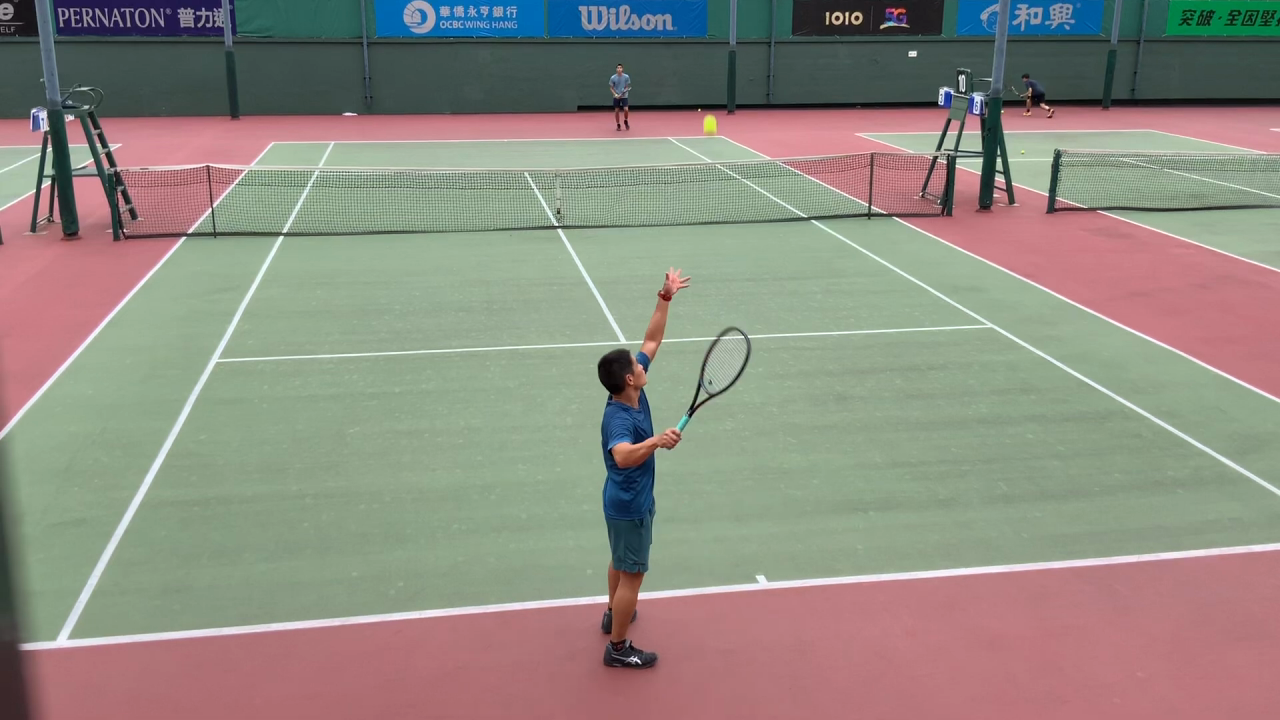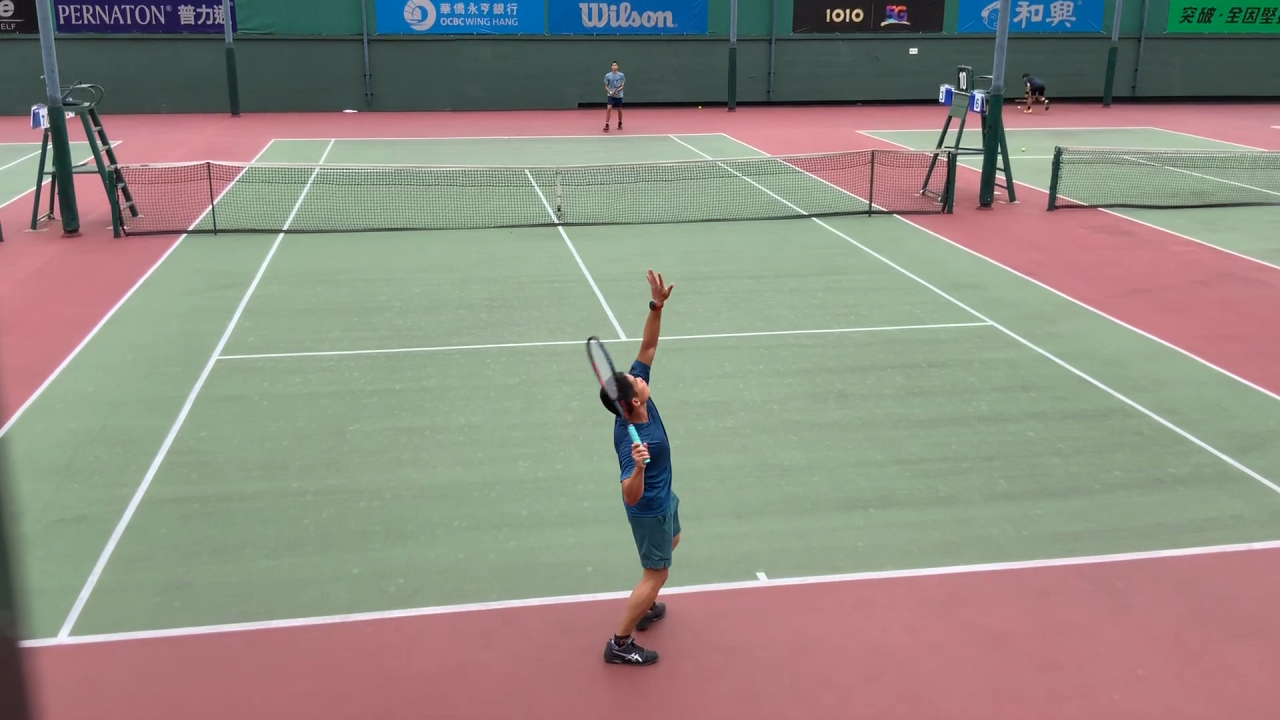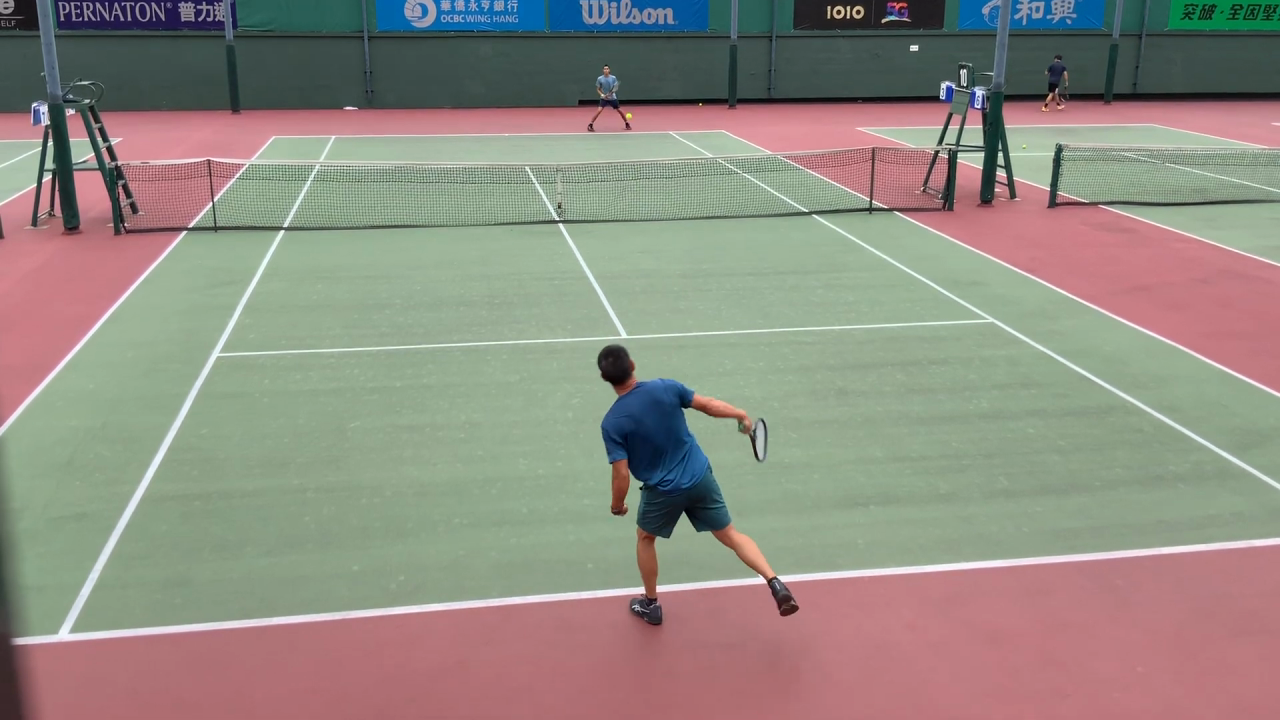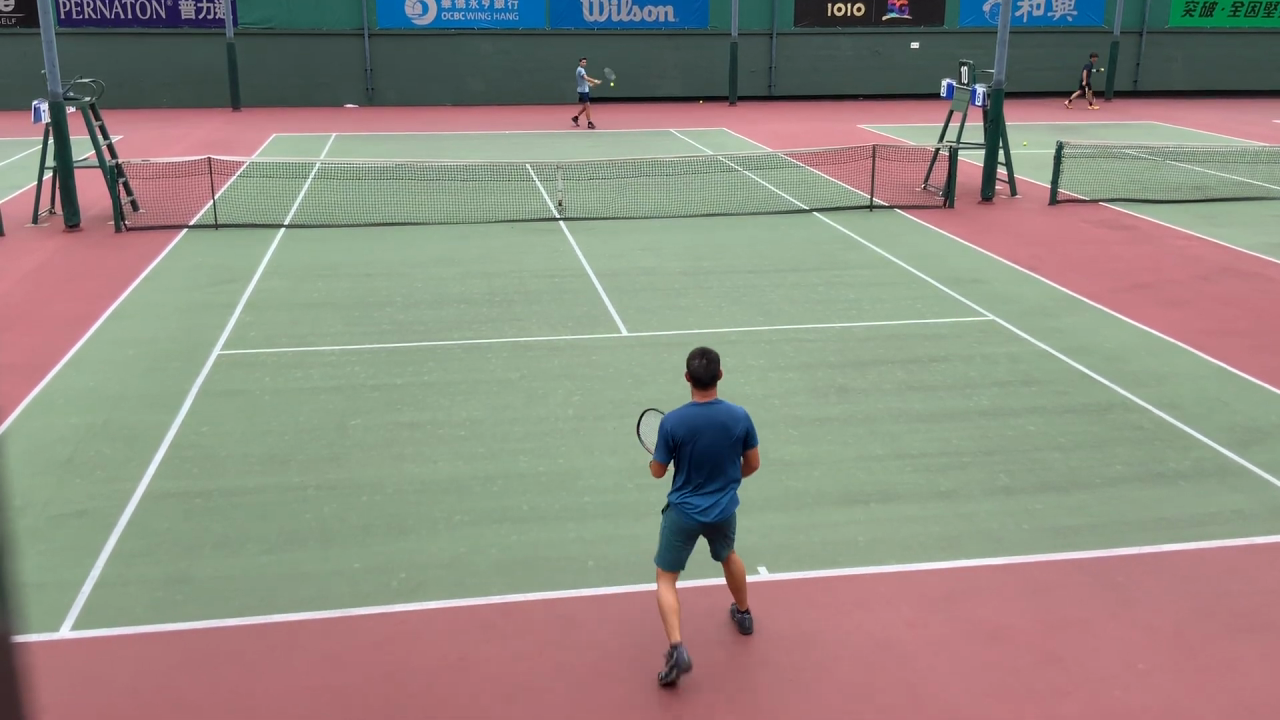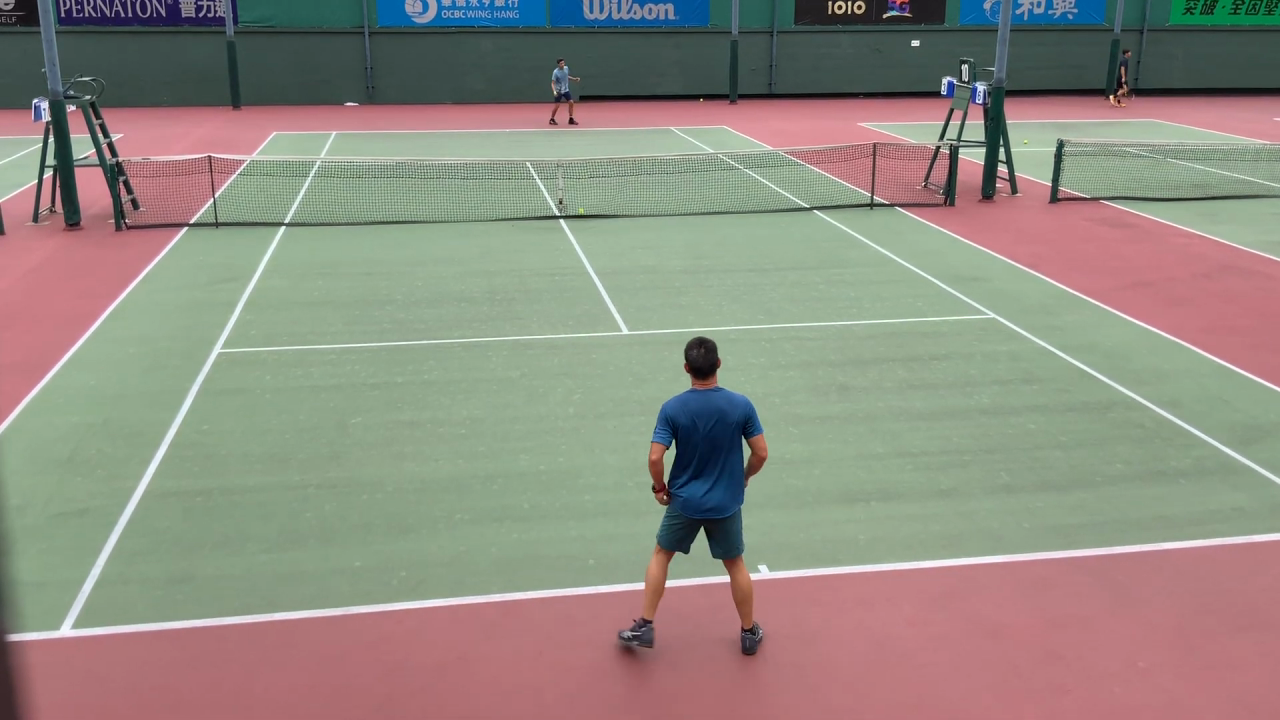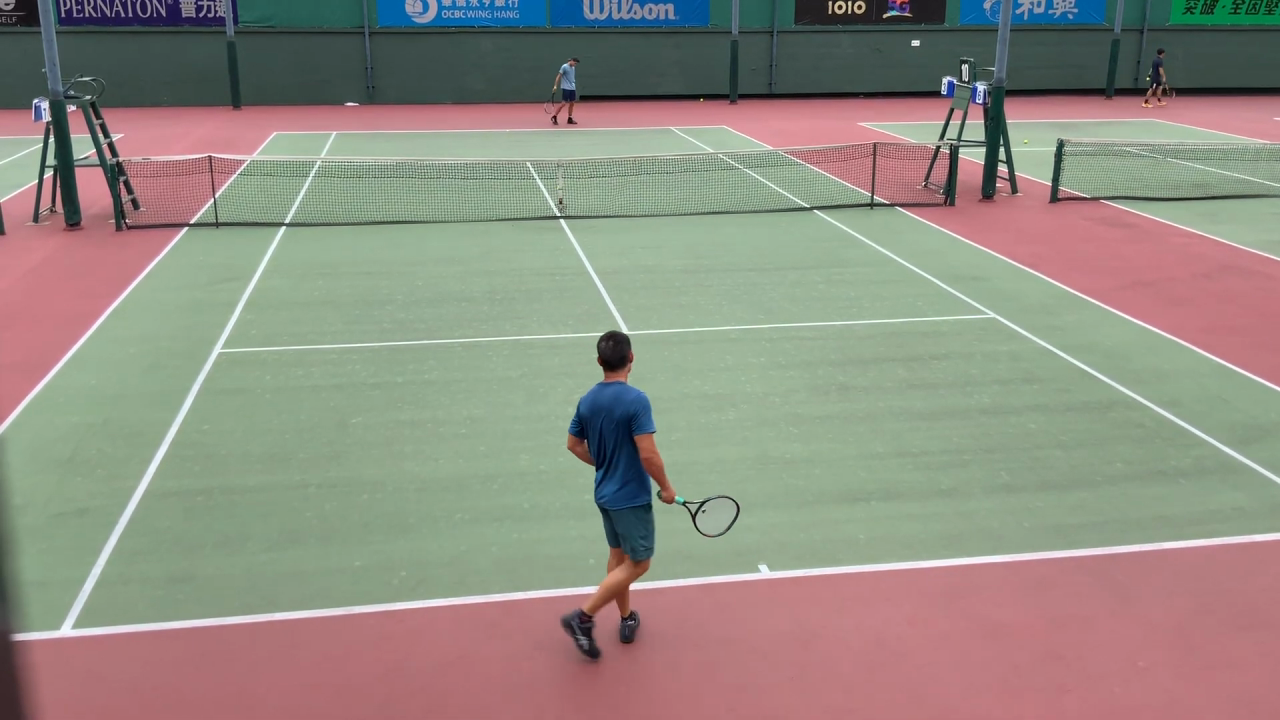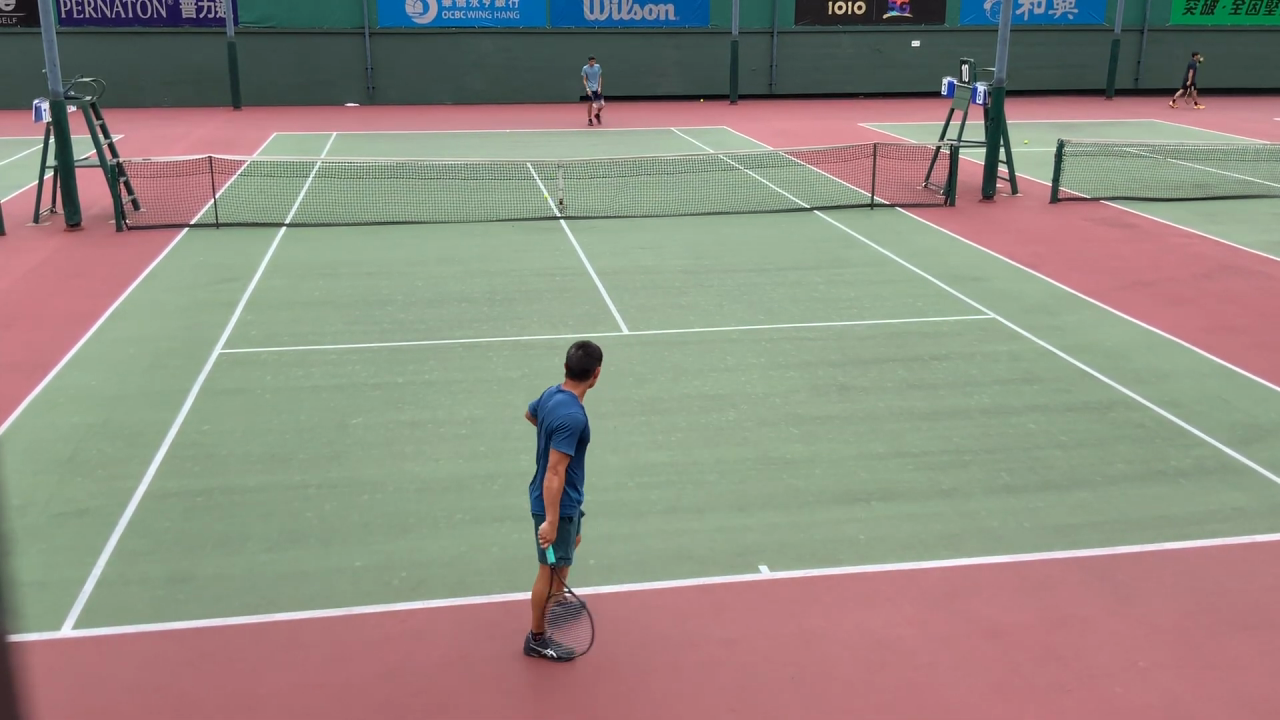
dt=0.7s
person 1, frame 1
left shoulder: (632, 392)
right shoulder: (618, 420)
left elbow: (652, 340)
right elbow: (623, 459)
left wrist: (665, 297)
right wrist: (656, 441)
left hip: (628, 501)
right hip: (629, 507)
left knee: (621, 561)
right knee: (632, 575)
left ankle: (613, 614)
right ankle: (618, 648)
person 1, frame 2
left shoulder: (634, 394)
right shoulder: (630, 438)
left elbow: (647, 346)
right elbow: (633, 497)
left wrist: (657, 305)
right wrist: (637, 466)
left hip: (661, 498)
right hip: (650, 507)
left knee: (671, 540)
right knee: (656, 574)
left ankle: (646, 608)
right ankle: (620, 643)
person 1, frame 3
left shoulder: (612, 422)
right shoulder: (665, 388)
left elbow: (621, 473)
right elbow: (709, 406)
left wrist: (618, 505)
right wrist: (742, 415)
left hip: (662, 490)
right hip: (700, 479)
left knee: (646, 539)
right knee: (730, 535)
left ankle: (651, 604)
right ankle: (776, 585)
person 1, frame 4
left shoulder: (673, 421)
right shoulder: (740, 417)
left elbow: (657, 471)
right elbow: (752, 464)
left wrist: (656, 459)
left hip: (683, 512)
right hip: (723, 509)
left knee: (666, 579)
right knee: (728, 557)
left ankle: (677, 650)
right ankle: (743, 613)
person 1, frame 5
left shoulder: (672, 409)
right shoulder: (741, 405)
left elbow: (654, 458)
right elbow: (760, 454)
left wrist: (659, 488)
right wrist: (743, 479)
left hip: (684, 502)
right hip: (725, 503)
left knee: (661, 557)
right knee: (736, 565)
left ankle: (644, 626)
right ankle: (748, 632)
person 1, frame 6
left shoulder: (587, 400)
right shoulder: (636, 400)
left elbow: (574, 444)
right elbow: (648, 454)
right wrist: (666, 487)
left hip: (605, 493)
right hip: (632, 497)
left knee: (619, 556)
right knee: (636, 564)
left ankle: (627, 619)
right ankle: (582, 617)
person 1, frame 7
left shoulder: (550, 394)
right shoulder: (573, 416)
left elbow: (529, 413)
right elbow: (555, 472)
right wrist: (551, 520)
left hip: (560, 500)
right hip: (557, 503)
left knee: (572, 542)
right knee: (552, 568)
right ankle: (536, 638)
